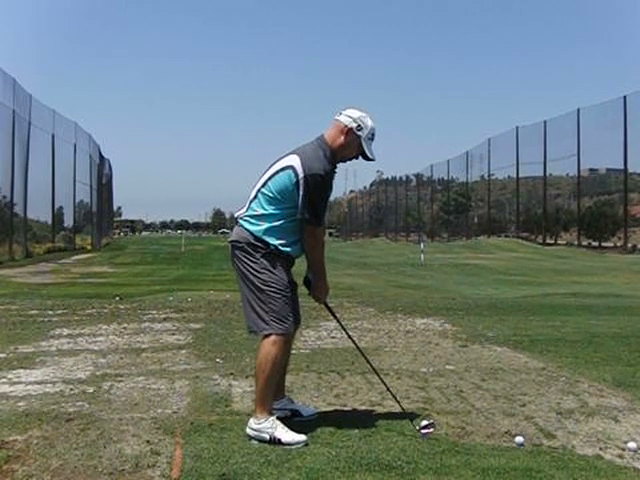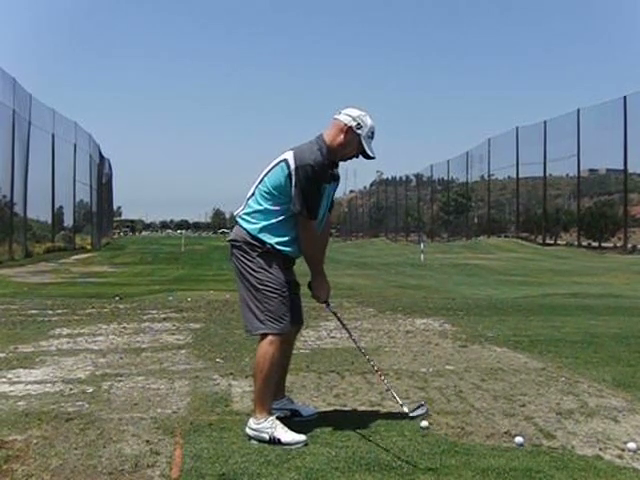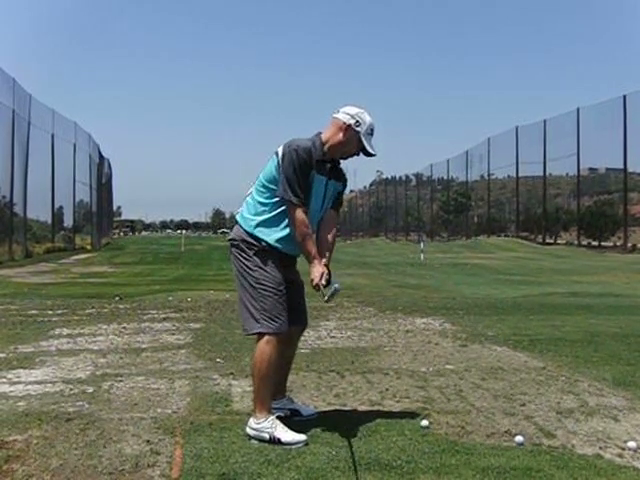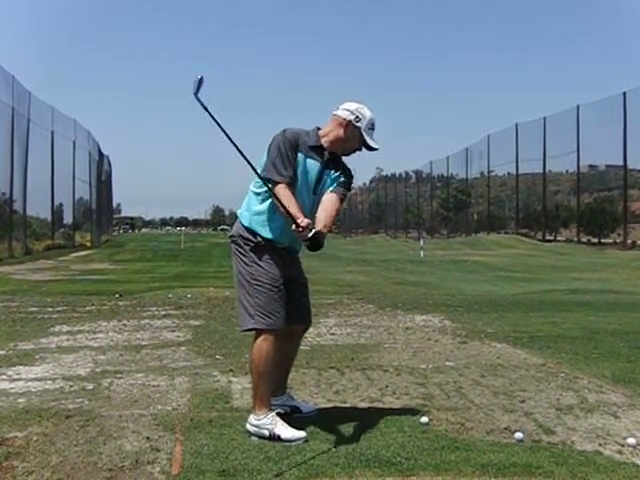
dt=1s
person 1, frame 1
left shoulder: (315, 159)
right shoulder: (316, 169)
left elbow: (314, 229)
right elbow: (312, 234)
left wrist: (314, 274)
right wrist: (320, 280)
left hip: (269, 249)
right hip: (257, 248)
left knee: (287, 326)
right knee: (277, 330)
left ankle: (277, 400)
right ankle: (261, 419)
person 1, frame 2
left shoulder: (329, 170)
right shoulder: (308, 163)
left elbow: (322, 225)
right elbow: (306, 228)
left wrist: (318, 274)
right wrist: (318, 276)
left hip: (277, 252)
right hip: (255, 247)
left knee: (290, 327)
right knee: (274, 330)
left ankle: (277, 400)
right ankle: (260, 419)
person 1, frame 3
left shoulder: (337, 176)
right shoulder: (298, 152)
left elbow: (329, 221)
right elbow: (297, 214)
left wrist: (324, 262)
right wrist: (314, 261)
left hip: (282, 252)
right hip: (255, 246)
left knee: (293, 327)
right knee: (272, 329)
left ankle: (278, 399)
right ankle: (261, 418)
person 1, frame 4
left shoulder: (341, 172)
right shoulder: (290, 140)
left elbow: (330, 202)
right elbow: (280, 187)
left wrist: (319, 231)
right wrist: (300, 219)
left hip: (287, 249)
right hip: (256, 241)
left knee: (296, 325)
right knee: (269, 326)
left ankle: (278, 395)
right ankle: (261, 415)
